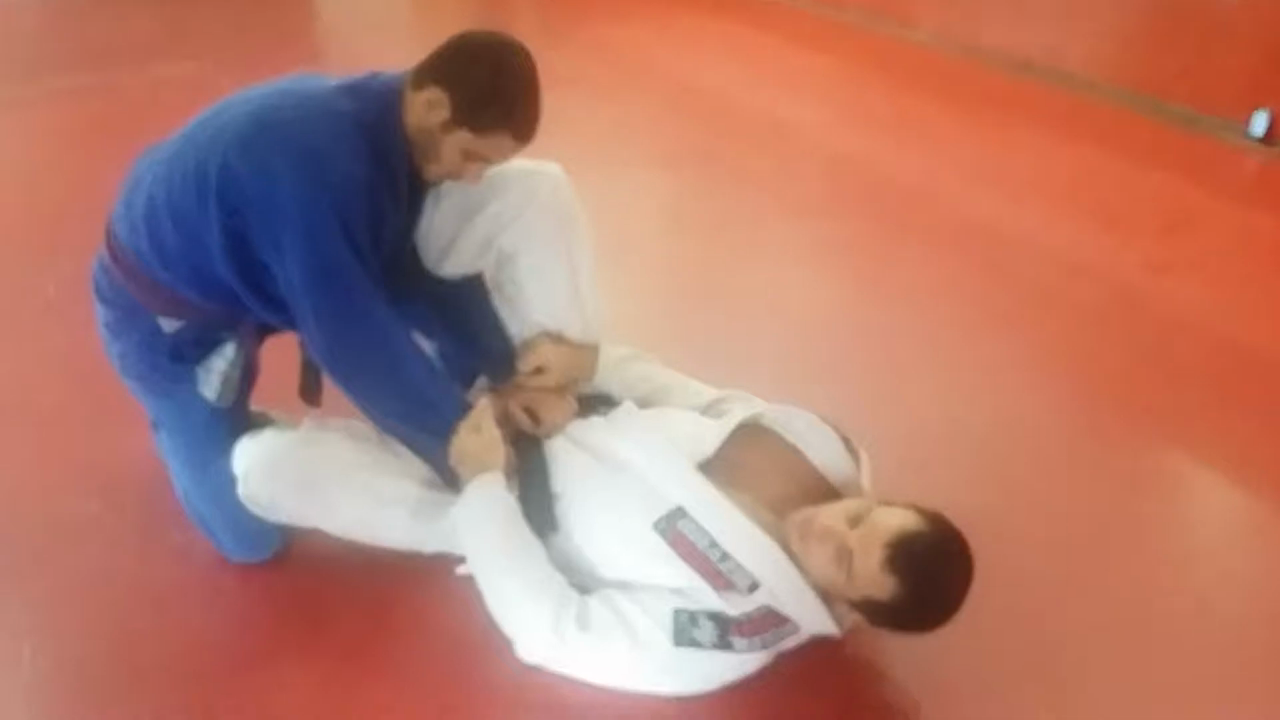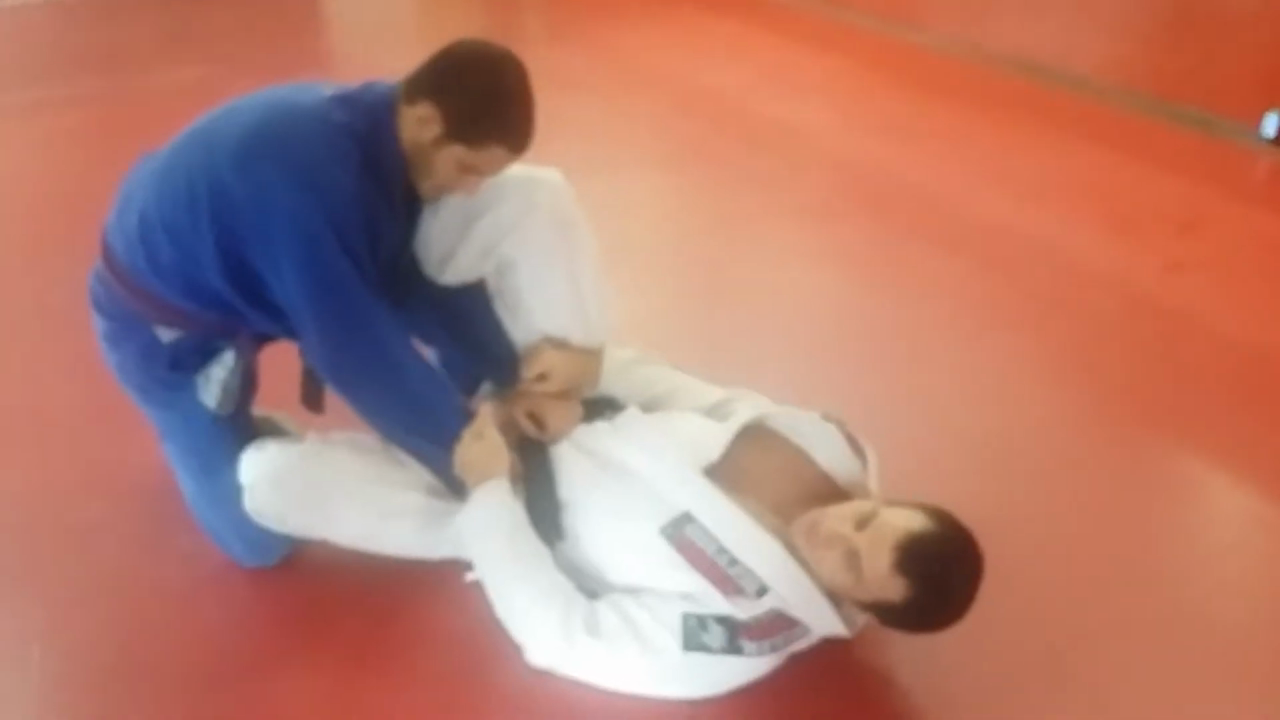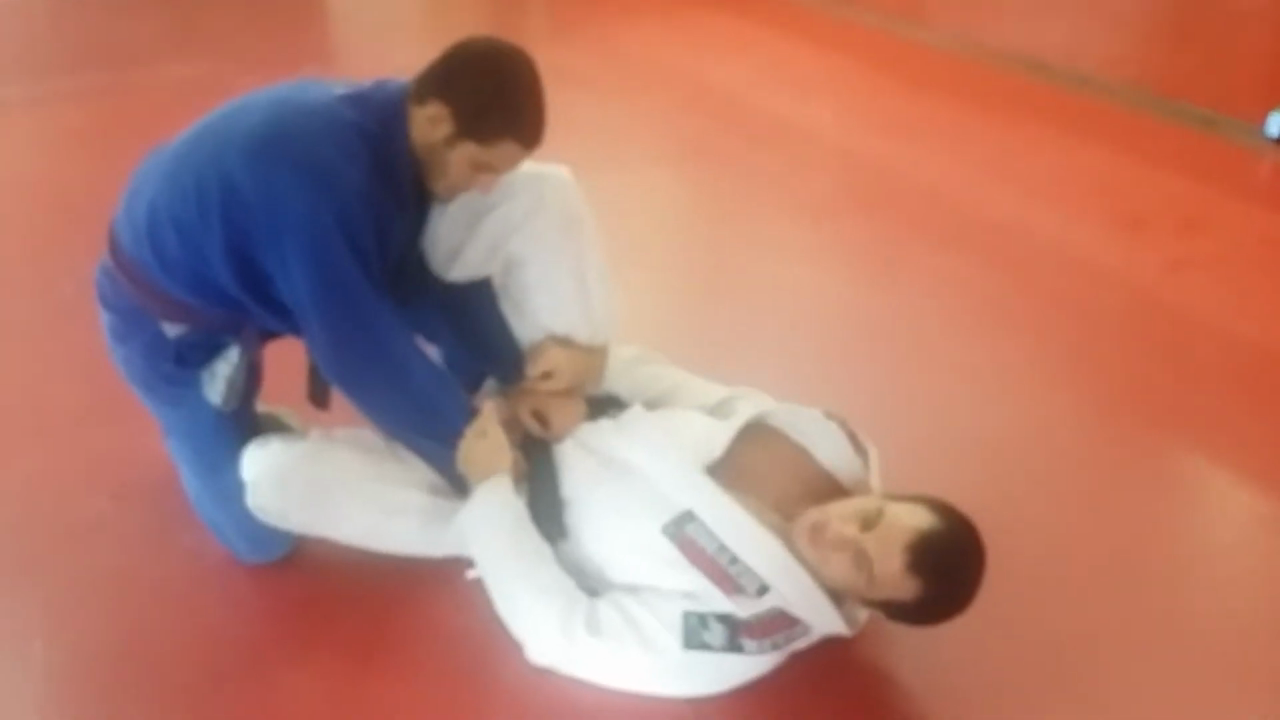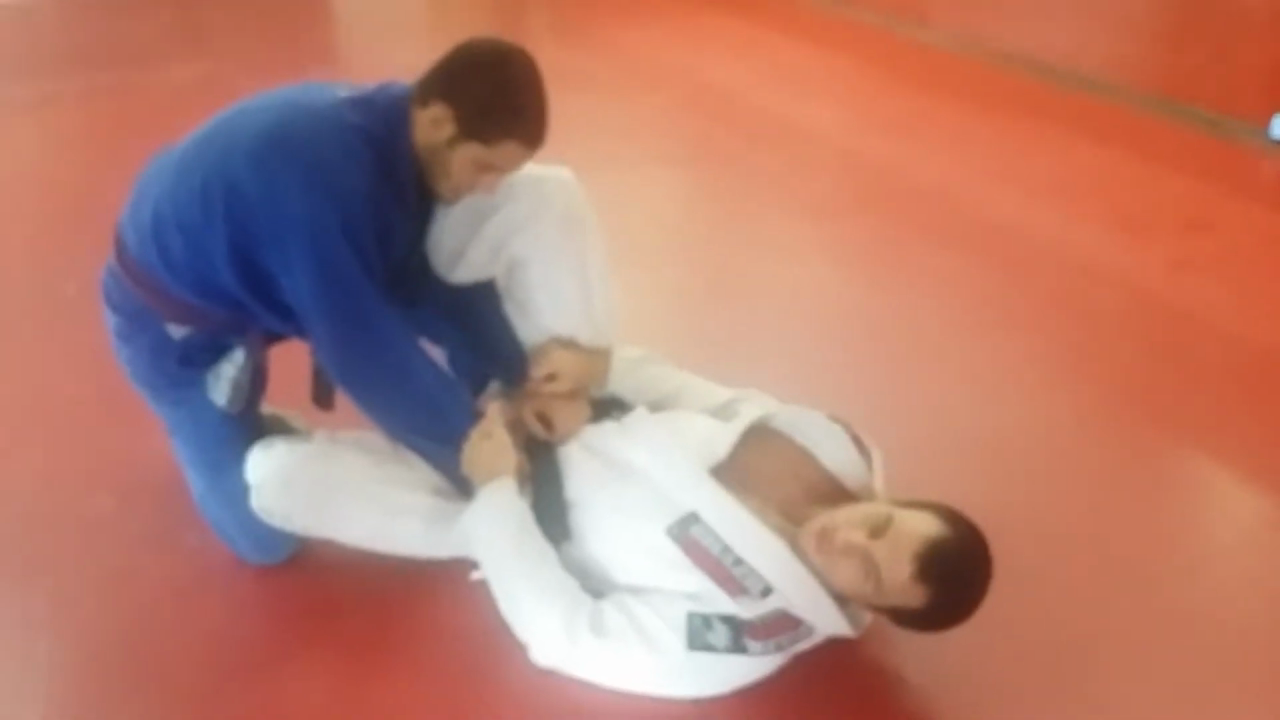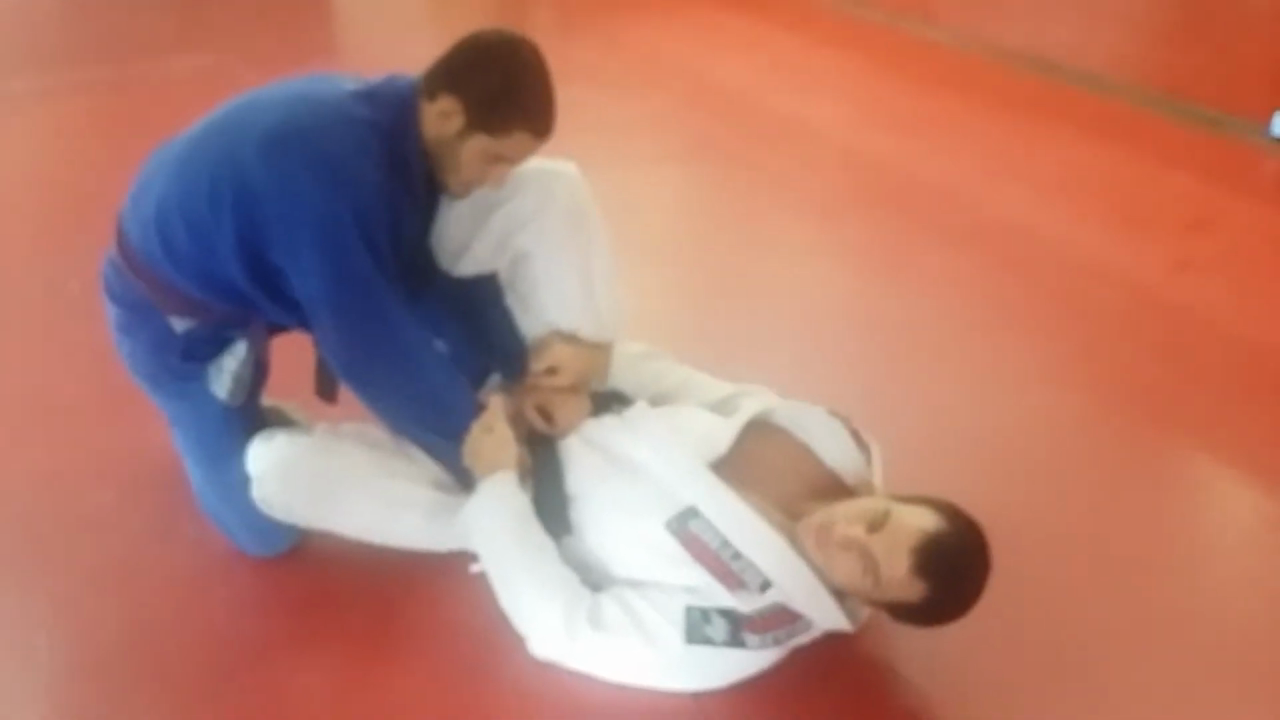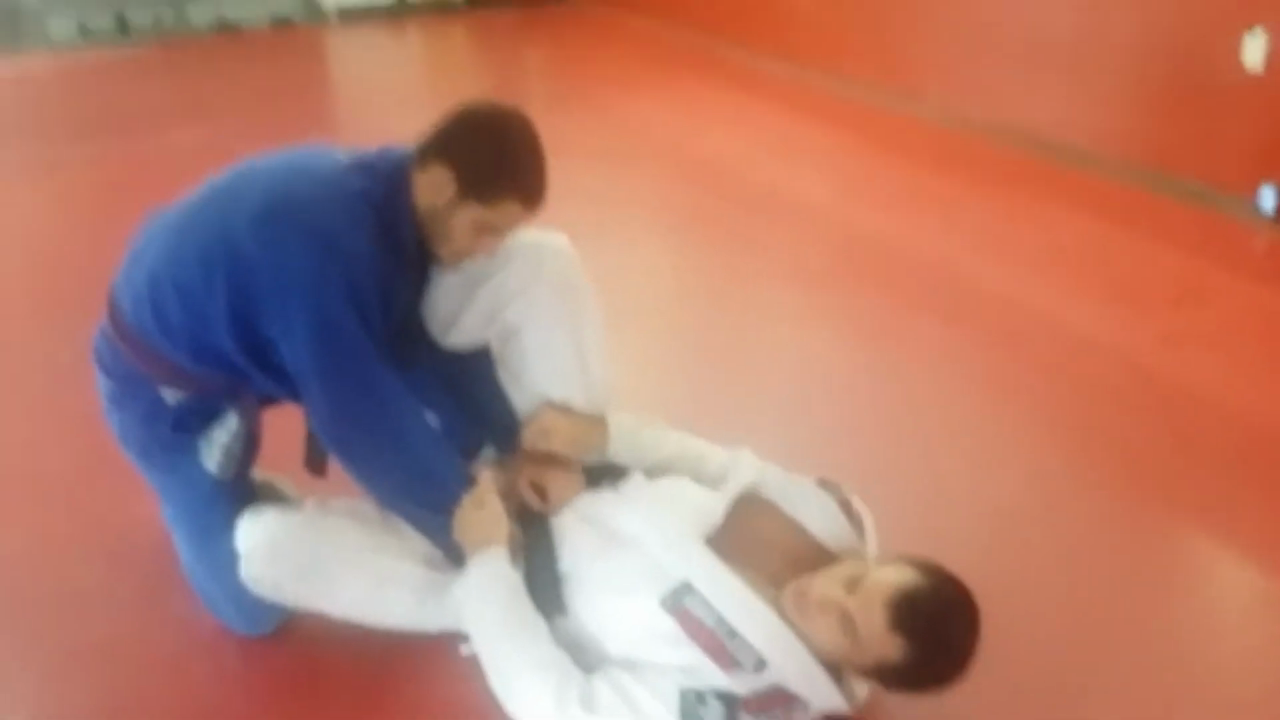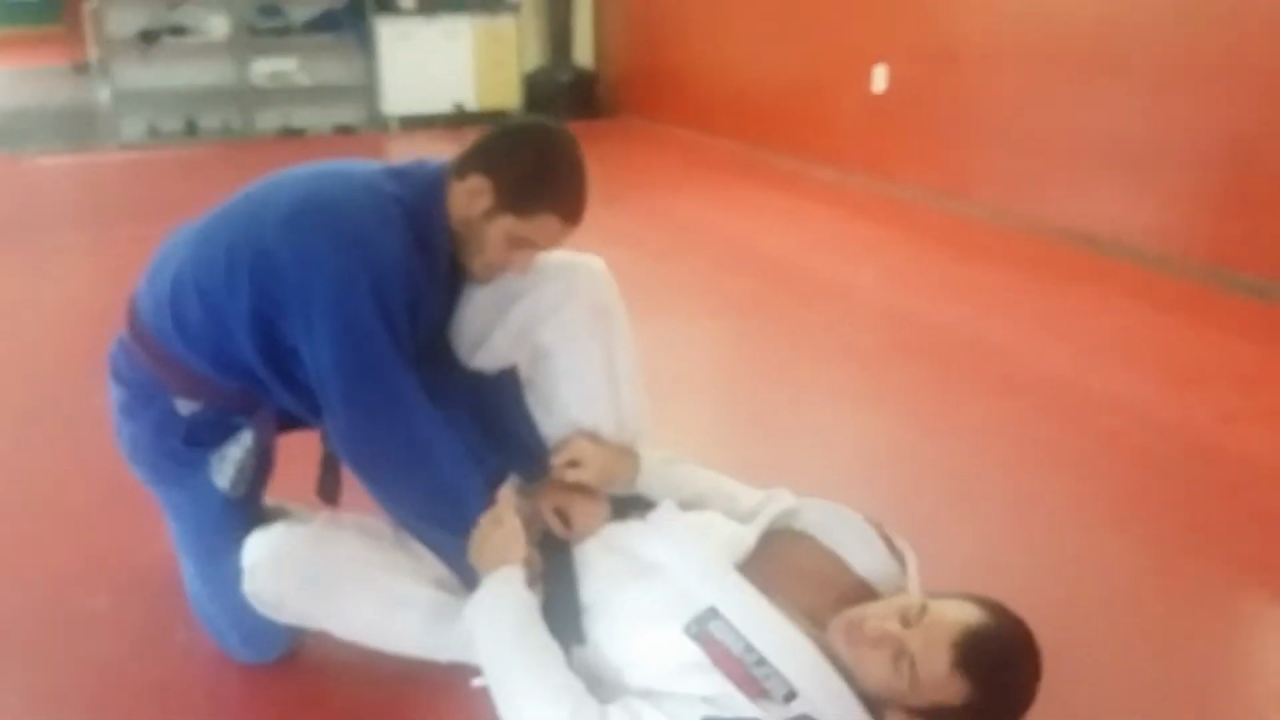
dt=0.7s
person 1, frame 1
left shoulder: (720, 638)
right shoulder: (827, 455)
left elbow: (551, 629)
right elbow: (708, 407)
left wrist: (483, 488)
right wrist: (581, 361)
left hip: (517, 504)
right hip: (568, 406)
left knee: (268, 465)
left ankle: (232, 431)
person 1, frame 2
left shoulder: (732, 639)
right shoulder: (833, 455)
left elbow: (561, 635)
right elbow: (710, 406)
left wrist: (487, 495)
left hip: (522, 509)
left knee: (271, 479)
left ankle: (252, 436)
person 1, frame 3
left shoulder: (736, 638)
right shoulder: (835, 449)
left elbow: (561, 633)
right elbow: (708, 399)
left wrist: (491, 491)
left hip: (523, 506)
right hip: (567, 400)
left knee: (274, 473)
left ankle: (253, 431)
person 1, frame 4
left shoulder: (736, 640)
right shoulder: (839, 453)
left elbow: (564, 634)
right elbow: (713, 403)
left wrist: (495, 493)
left hip: (528, 509)
left knee: (278, 477)
left ankle: (261, 436)
person 1, frame 5
left shoulder: (736, 634)
right shoulder: (840, 447)
left elbow: (564, 628)
right elbow: (723, 400)
left wrist: (495, 485)
right wrist: (598, 361)
left hip: (527, 505)
right hip: (580, 402)
left knee: (276, 466)
left ankle: (260, 424)
person 1, frame 6
right shoulder: (832, 518)
right elbow: (728, 468)
left wrist: (486, 561)
right wrist: (604, 432)
left hip: (520, 580)
right hip: (577, 472)
left knee: (264, 543)
person 1, frame 7
right shoulder: (869, 553)
right elbow: (750, 509)
left wrist: (500, 583)
right wrist: (629, 469)
left hip: (534, 603)
right hip: (604, 514)
left knee: (274, 559)
person 2, frame 1
left shoulder: (384, 123)
right shoulder: (314, 161)
left elbow: (421, 269)
right elbow: (355, 337)
left wrist: (504, 374)
left hip: (243, 273)
right hip: (165, 308)
right knee: (251, 537)
right ankle: (188, 419)
person 2, frame 2
left shoulder: (380, 127)
right shoulder: (306, 174)
left elbow: (423, 276)
right elbow: (357, 348)
left wrist: (507, 378)
left hip: (240, 282)
right hip: (163, 318)
right knee: (260, 539)
right ankle: (196, 427)
person 2, frame 3
left shoulder: (387, 127)
right shoulder: (319, 172)
left elbow: (429, 276)
right elbow: (361, 348)
left wrist: (512, 372)
left hip: (245, 278)
right hip: (169, 313)
right knee: (262, 536)
right ankle: (206, 427)
person 2, frame 4
left shoulder: (390, 130)
right shoulder: (322, 175)
left elbow: (431, 276)
right elbow: (365, 348)
left wrist: (516, 372)
left hip: (253, 278)
right hip: (175, 314)
right knee: (266, 538)
right ankle: (210, 424)
person 2, frame 5
left shoulder: (394, 121)
right shoulder: (330, 170)
left elbow: (432, 272)
right elbow: (373, 346)
left wrist: (519, 364)
left hip: (254, 269)
right hip: (175, 308)
right knee: (266, 529)
right ankle: (214, 420)
person 2, frame 6
left shoulder: (386, 195)
right shoulder: (322, 240)
left elbow: (425, 345)
right elbow: (365, 416)
left wrist: (513, 443)
left hip: (246, 339)
right hip: (169, 377)
right knee: (254, 606)
person 2, frame 7
left shoulder: (428, 214)
right shoulder: (353, 245)
left elbow: (458, 369)
right elbow: (386, 433)
left wrist: (541, 475)
left hip: (278, 361)
right hip: (184, 393)
right knee: (260, 635)
right ankle: (210, 516)
